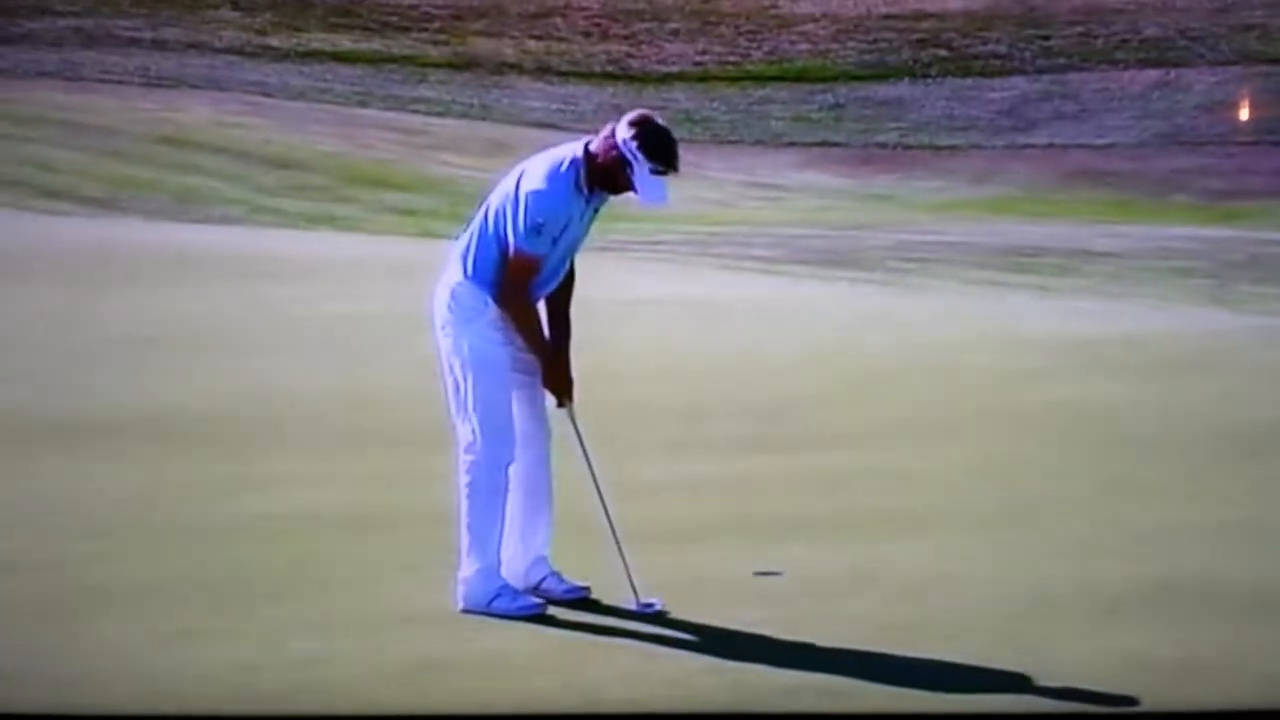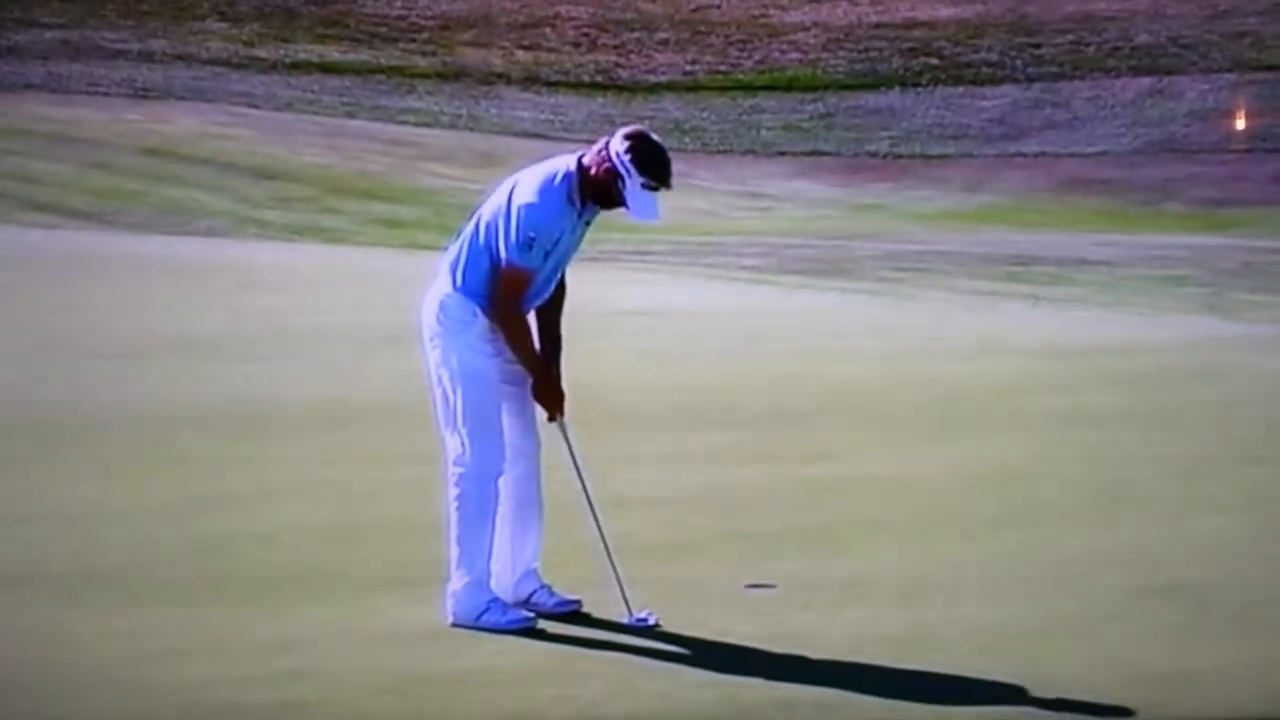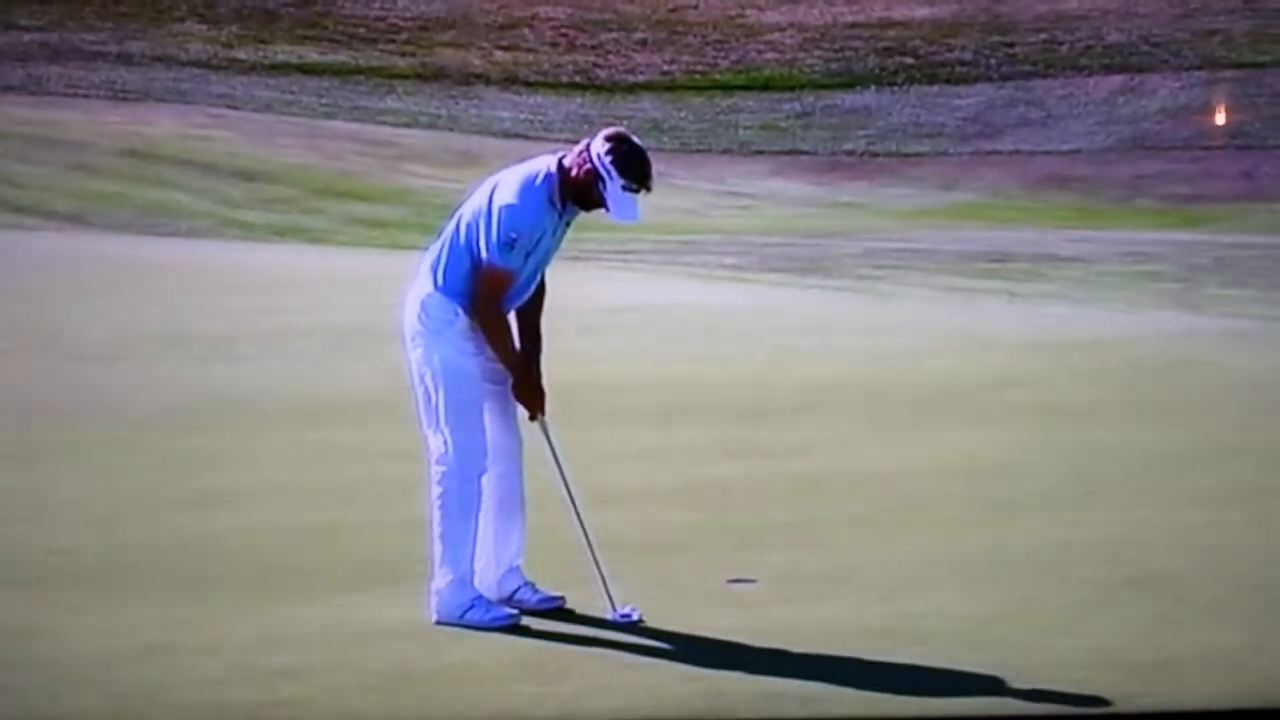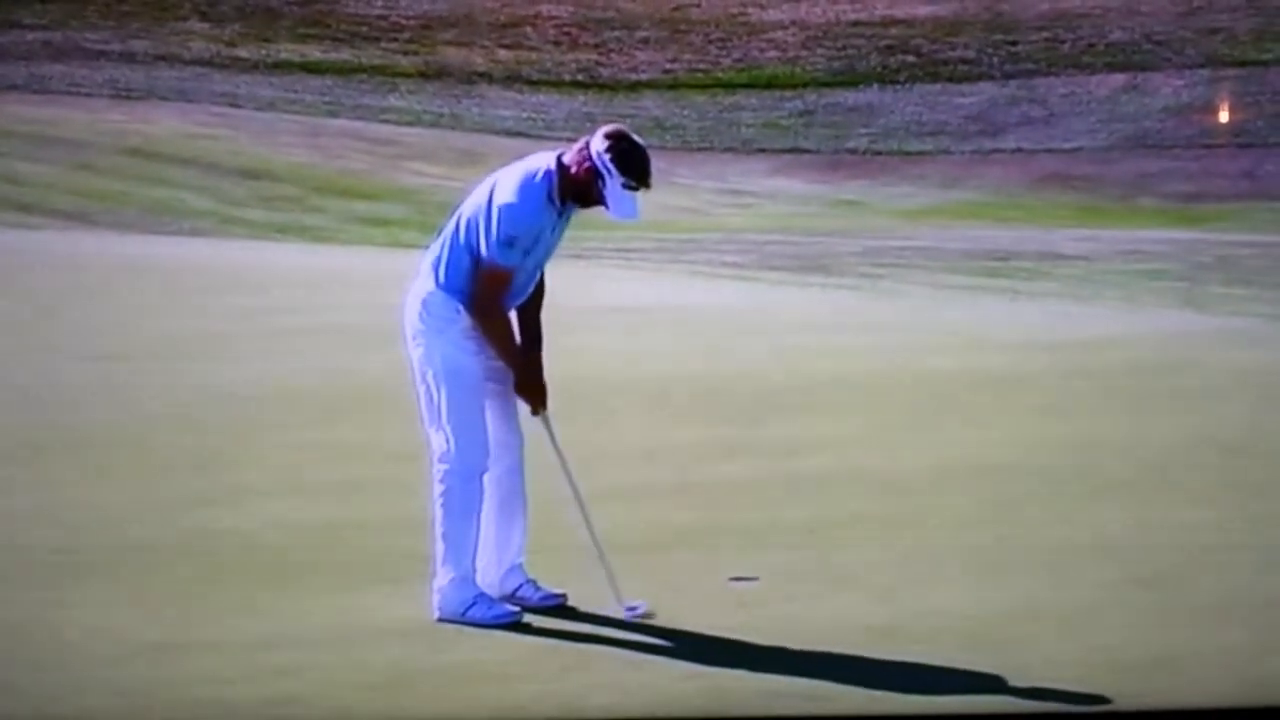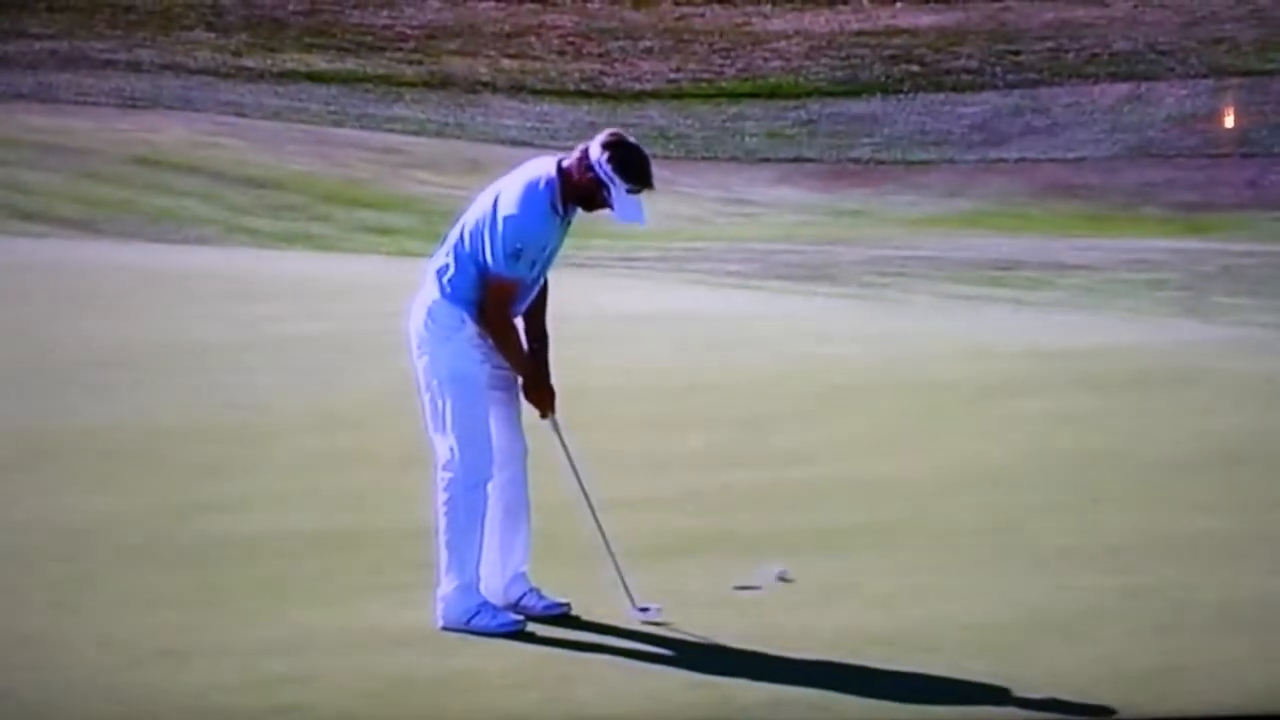
dt=1s
person 1, frame 1
left shoulder: (593, 182)
right shoulder: (548, 189)
right elbow: (514, 290)
left wrist: (562, 351)
right wrist: (550, 360)
left hip: (508, 308)
right hip: (475, 304)
left knee: (531, 442)
right knee: (491, 447)
left ankle: (527, 568)
right ankle: (480, 583)
person 1, frame 2
left shoulder: (584, 196)
right shoulder: (541, 202)
right elbow: (506, 302)
left wrist: (552, 362)
right wrist: (540, 375)
left hip: (495, 320)
right hip: (463, 317)
left knee: (521, 455)
right knee: (480, 459)
left ankle: (517, 581)
right ankle: (469, 596)
person 1, frame 3
left shoulder: (564, 195)
right shoulder: (522, 203)
right elbow: (488, 302)
left wrist: (533, 362)
right wrist: (521, 374)
left hip: (477, 320)
right hip: (444, 317)
left knee: (503, 454)
right knee: (462, 459)
left ankle: (500, 579)
right ankle: (453, 594)
person 1, frame 4
left shoulder: (562, 192)
right shoulder: (521, 202)
right elbow: (487, 299)
left wrist: (533, 356)
right wrist: (523, 370)
left hip: (478, 318)
right hip: (446, 315)
left knee: (504, 451)
right knee: (464, 456)
left ankle: (502, 576)
right ankle: (455, 591)
person 1, frame 5
left shoulder: (557, 188)
right shoulder: (526, 211)
right elbow: (495, 309)
left wrist: (539, 356)
right wrist: (531, 375)
left hip: (481, 326)
right hip: (452, 323)
left knee: (508, 460)
right knee: (468, 464)
left ankle: (506, 585)
right ankle: (459, 600)
